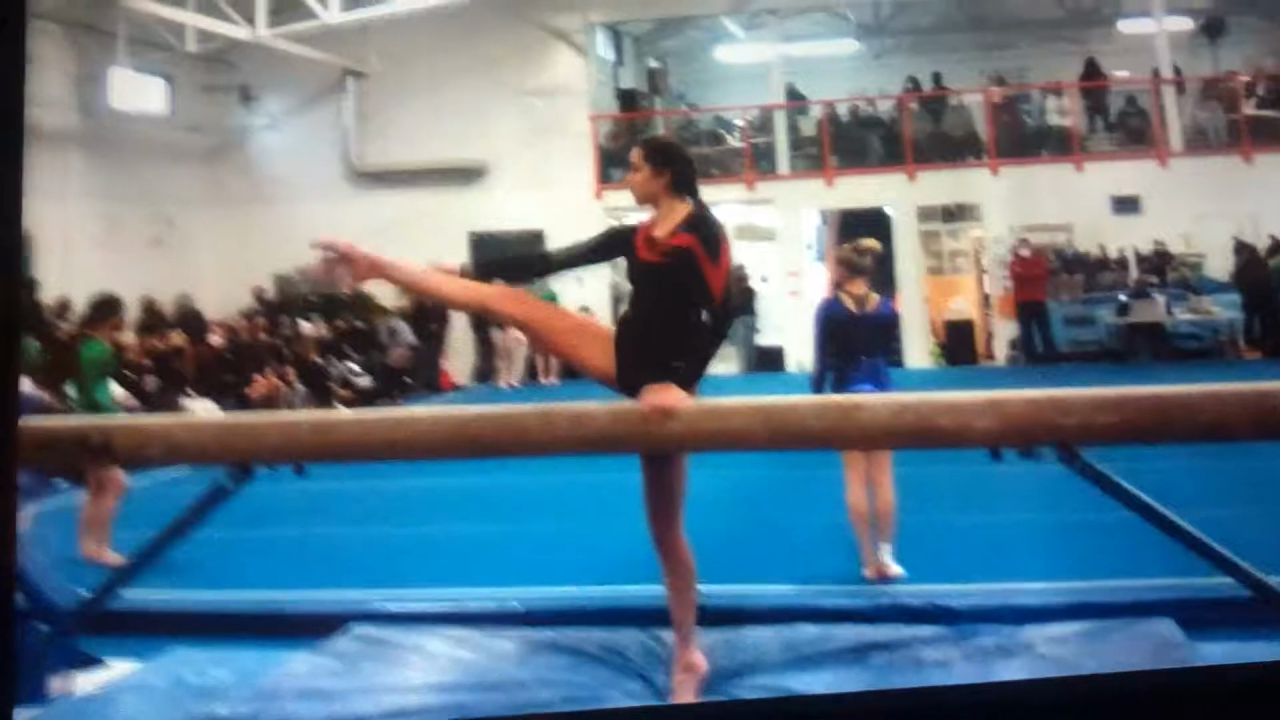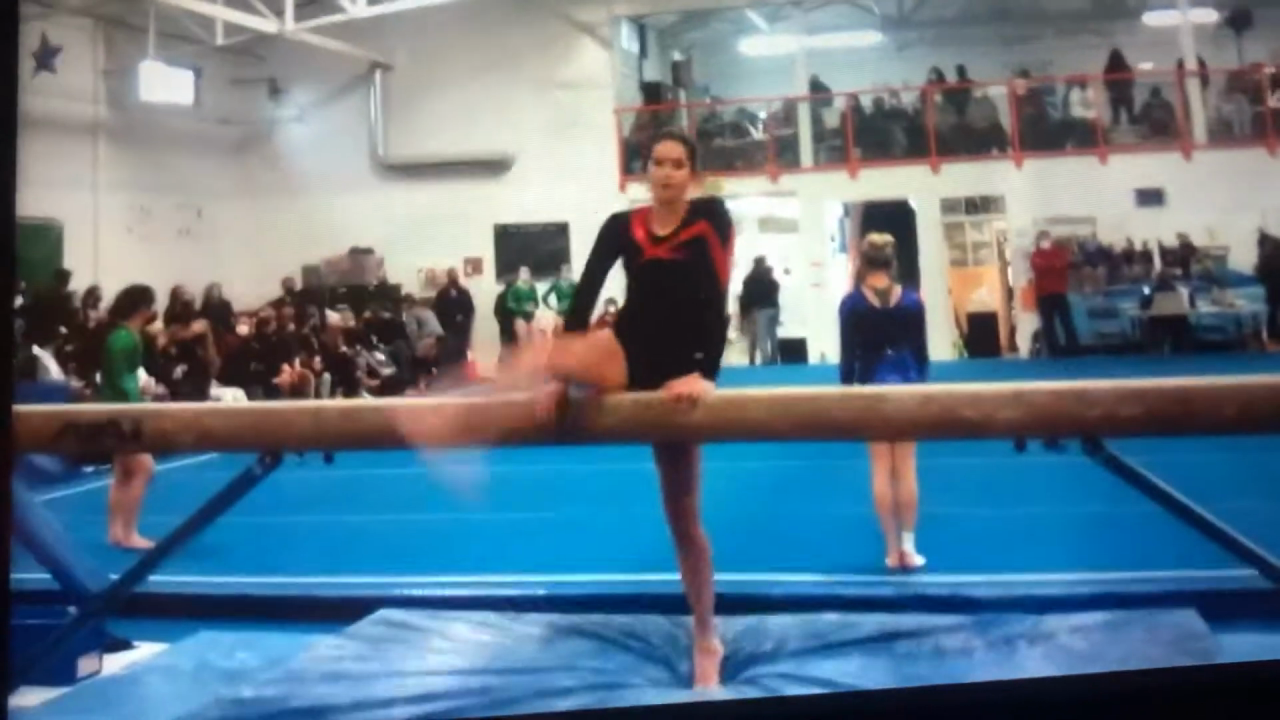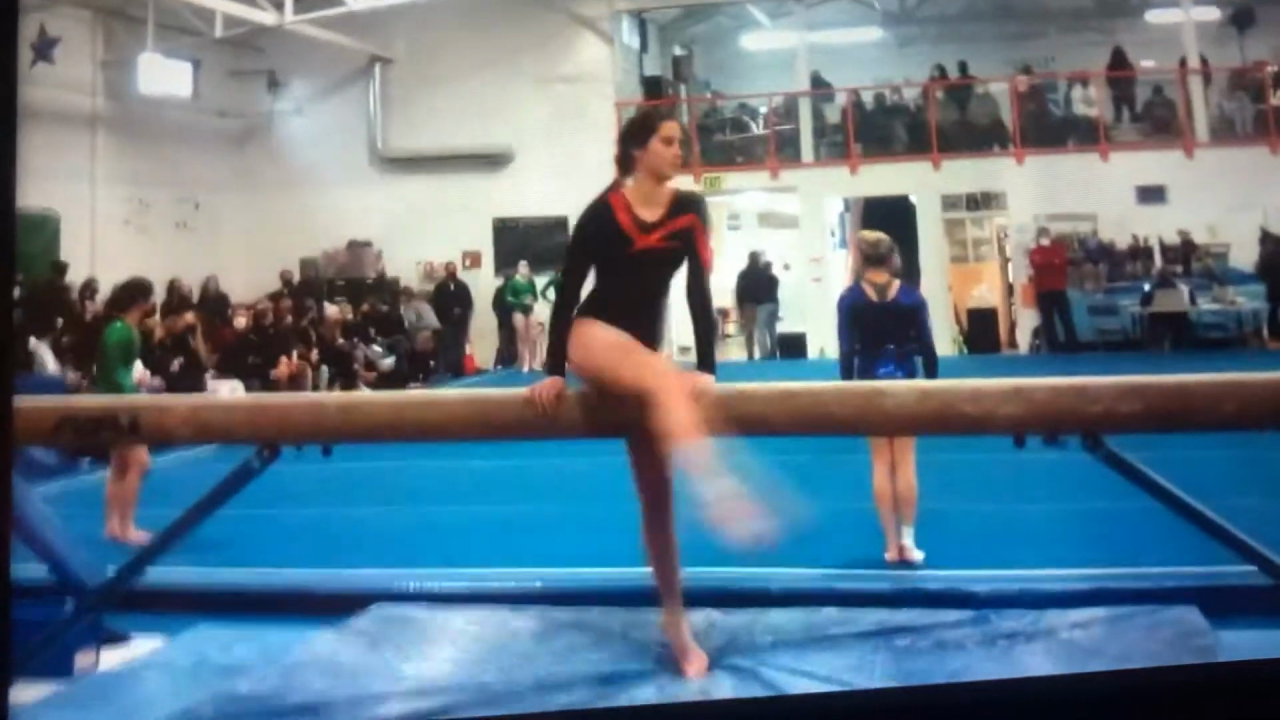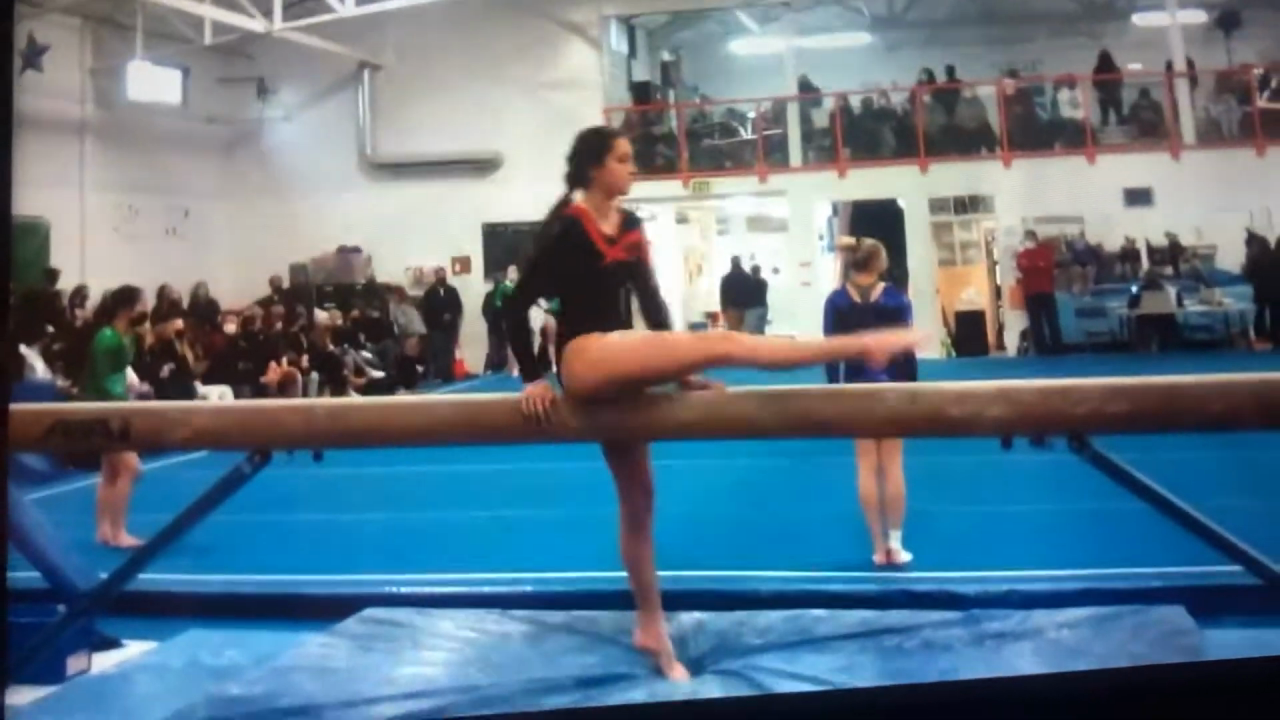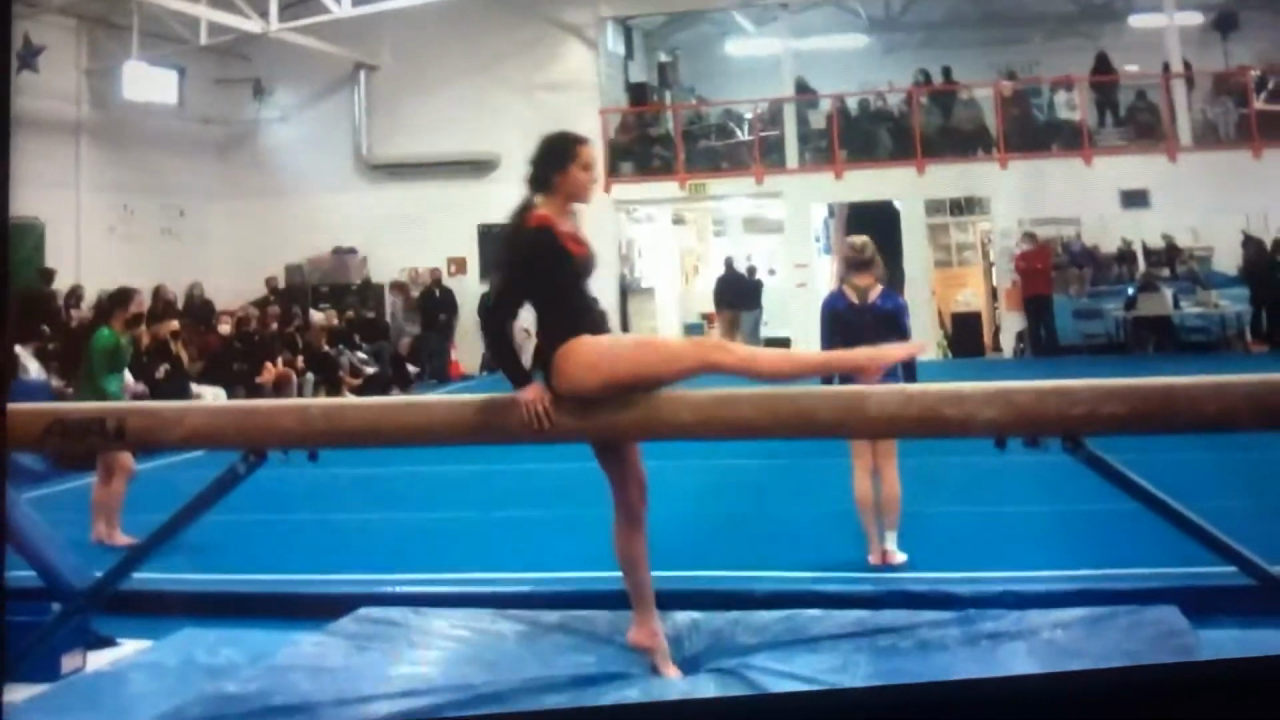
dt=0.3s
person 1, frame 1
left shoulder: (703, 231)
right shoulder: (635, 234)
left elbow: (719, 318)
right elbow: (558, 261)
left wrist: (682, 383)
right wrist: (473, 272)
left hip: (661, 380)
right hip: (620, 356)
left knee: (666, 524)
right knee: (506, 300)
left ankle: (687, 652)
right ankle: (377, 266)
person 1, frame 2
left shoulder: (711, 217)
right shoulder: (621, 227)
left elbow: (715, 300)
right elbow: (584, 300)
left wrist: (706, 377)
right wrist: (555, 360)
left hip: (676, 368)
right hip: (622, 349)
left knee: (682, 510)
right knee: (550, 352)
left ankle: (705, 638)
person 1, frame 3
left shoulder: (690, 208)
right shoulder: (604, 211)
left elbow: (699, 290)
right elbow: (568, 290)
left wrist: (706, 370)
right wrist: (554, 373)
left hip: (643, 347)
right hip: (597, 334)
left knee: (656, 492)
right knee: (666, 382)
left ankle: (675, 624)
right ankle: (722, 497)
person 1, frame 4
left shoulder: (627, 225)
right shoulder: (566, 227)
left elbow: (647, 298)
right elbow: (515, 306)
left wrist: (675, 365)
right wrist: (532, 378)
left hip: (613, 364)
right hip: (585, 358)
left knee: (638, 496)
right knee: (721, 343)
left ankle: (651, 627)
right ankle: (861, 345)
person 1, frame 5
left shoulder: (567, 224)
right shoulder: (534, 233)
right elbow: (495, 318)
right wrist: (523, 384)
left hip: (594, 365)
right hip: (574, 362)
left knee: (631, 494)
right knee: (715, 352)
left ankle: (645, 625)
right ankle: (854, 359)
person 2, frame 1
left shoulder: (830, 308)
right shoulder: (886, 307)
left elbow: (823, 360)
right elbow: (889, 351)
left wrist: (817, 399)
left hip: (845, 396)
right hip: (880, 393)
left knee: (856, 481)
right knee: (883, 479)
left ankle: (869, 560)
right ankle: (886, 557)
person 2, frame 2
left shoulder: (852, 303)
right shoulder: (911, 299)
left elbow: (849, 355)
right elbow: (920, 350)
right wrist: (918, 381)
left hip: (871, 388)
right hip: (906, 385)
left knee: (881, 470)
right knee: (905, 469)
left ankle: (892, 549)
right ankle: (908, 547)
person 2, frame 3
left shoulder: (850, 298)
right shoulder: (911, 295)
left elbow: (847, 349)
right elbow: (926, 346)
left hip: (870, 382)
right hip: (905, 381)
left knee: (880, 465)
right knee: (905, 464)
left ankle: (891, 544)
right ankle: (908, 542)
person 2, frame 4
left shoulder: (836, 300)
right shoulder: (896, 297)
right elbow: (907, 348)
right wrist: (912, 387)
left hip: (856, 387)
right hip: (891, 385)
left knee: (867, 468)
right knee: (892, 467)
left ankle: (879, 547)
right ankle: (895, 545)
person 2, frame 5
left shoulder: (833, 302)
right shoulder: (892, 300)
left elbow: (828, 353)
left hip: (852, 388)
right hip: (887, 386)
left knee: (862, 470)
right knee: (888, 469)
left ankle: (874, 548)
right ankle: (891, 547)
person 3, frame 1
left shoulder: (94, 345)
right shoulder: (95, 349)
right elbow: (91, 393)
right wrist: (112, 409)
left knee: (97, 487)
right knee: (115, 483)
left ankle: (88, 545)
right ankle: (100, 547)
person 3, frame 2
left shoulder: (130, 335)
right shoulder: (123, 338)
left elbow: (127, 376)
right elbow: (119, 382)
left wrist: (139, 389)
right wrist: (137, 401)
left knee: (123, 473)
right knee: (143, 469)
left ankle: (116, 531)
right ankle: (129, 533)
person 3, frame 3
left shoulder: (129, 329)
right shoulder: (119, 330)
left elbow: (123, 369)
right elbow: (113, 375)
left wrist: (135, 381)
right wrist: (132, 389)
left knee: (120, 466)
right knee: (138, 462)
left ankle: (113, 524)
right ankle: (125, 527)
person 3, frame 4
left shoulder: (125, 337)
right shoulder: (108, 338)
left elbow: (117, 376)
right elbow: (102, 381)
right wrist: (120, 401)
left knee: (111, 472)
right knee: (130, 467)
left ankle: (104, 529)
right ankle: (117, 532)
person 3, frame 5
left shoulder: (123, 338)
right shoulder: (105, 338)
left elbow: (116, 375)
right elbow: (99, 381)
right wrist: (117, 402)
left knee: (106, 471)
right knee: (124, 467)
left ankle: (99, 528)
right ankle: (112, 531)
